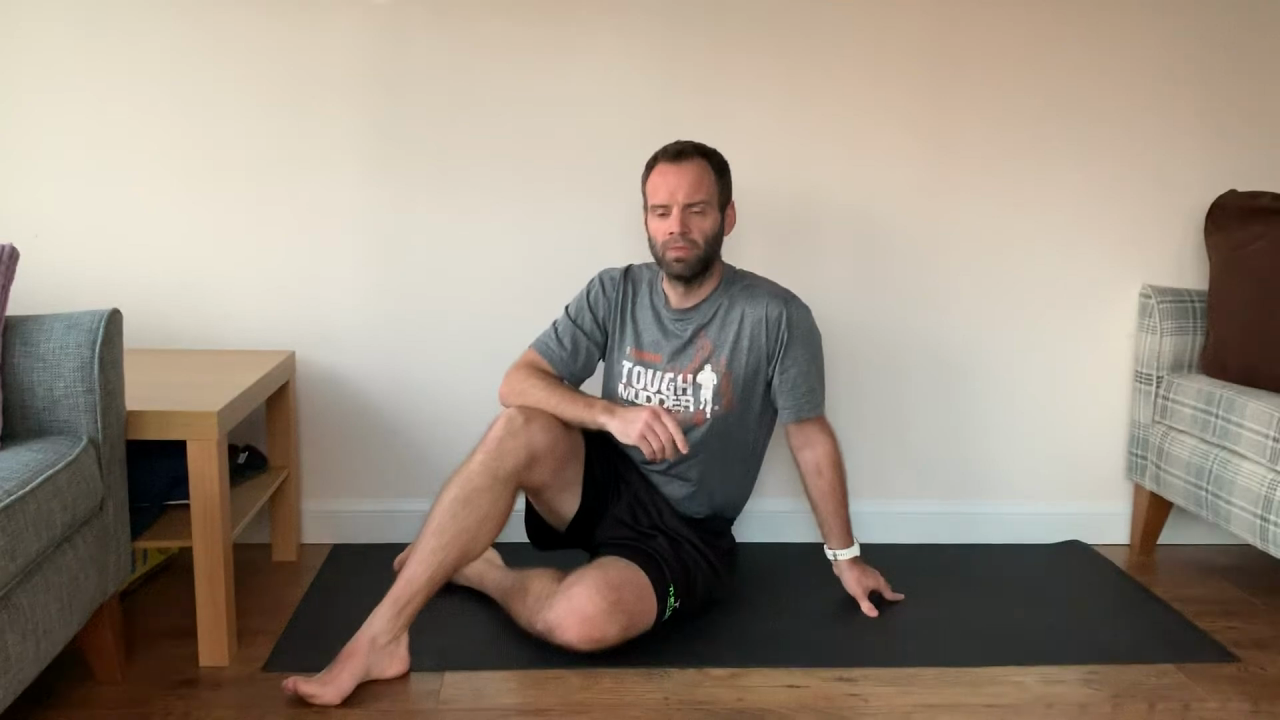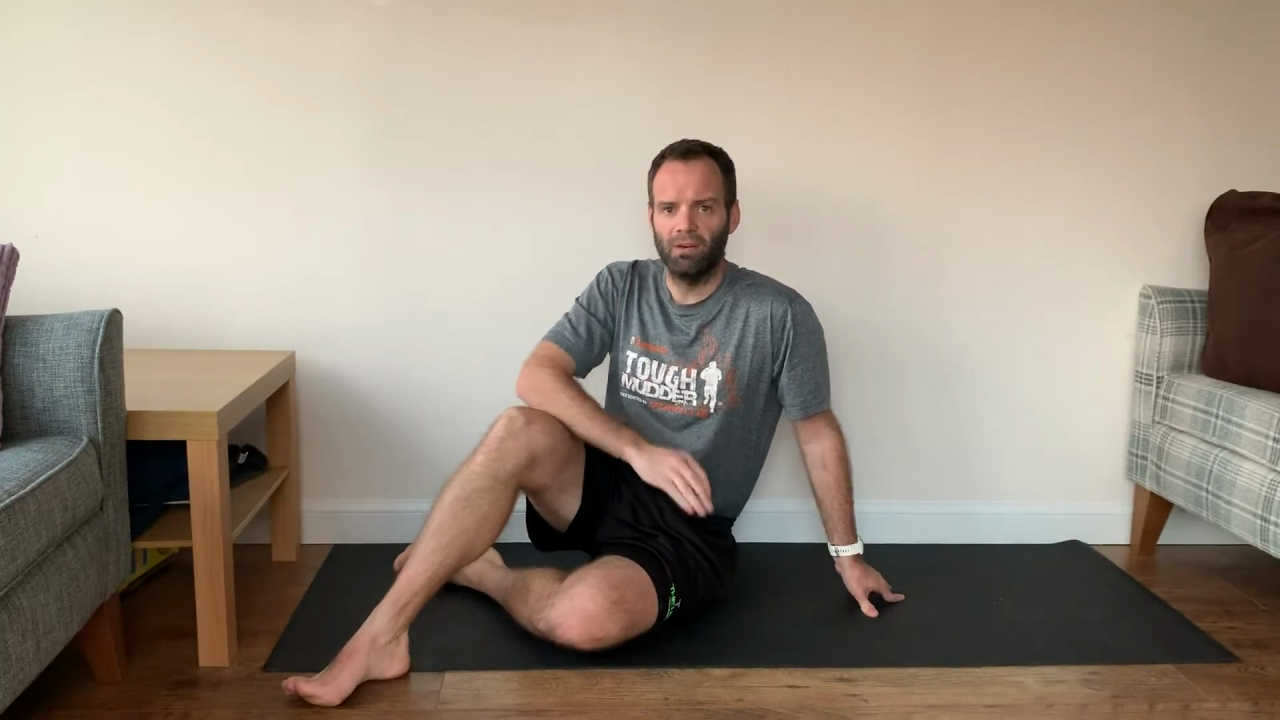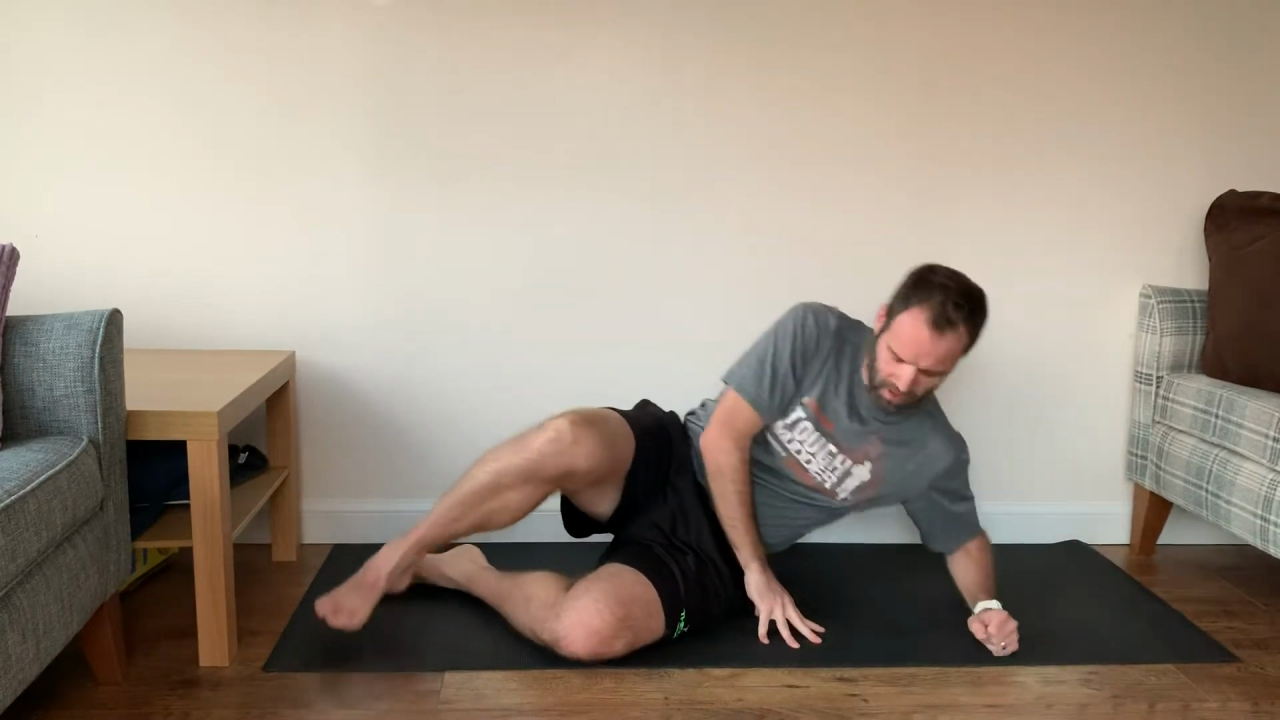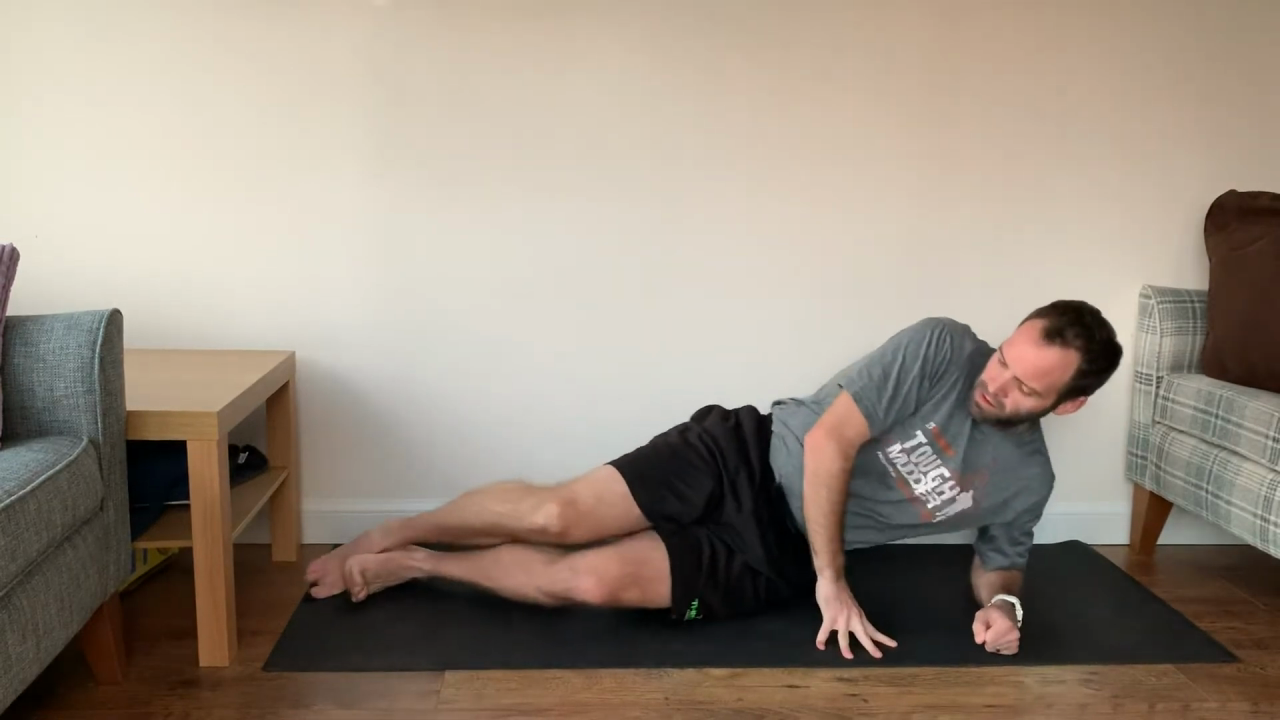
dt=1s
person 1, frame 1
left shoulder: (775, 317)
right shoulder: (613, 293)
left elbow: (810, 437)
right elbow: (517, 383)
left wrist: (844, 556)
right wrist: (611, 414)
left hip: (684, 533)
right hip: (604, 485)
left knee: (582, 622)
right knee: (519, 429)
left ankle: (478, 569)
right ankle: (381, 636)
person 1, frame 2
left shoulder: (779, 314)
right shoulder: (619, 287)
left elbow: (818, 432)
right elbow: (537, 377)
left wrist: (847, 554)
right wrist: (637, 449)
left hip: (686, 534)
right hip: (607, 484)
left knee: (582, 619)
right knee: (519, 431)
left ankle: (478, 571)
right ankle: (381, 636)
person 1, frame 3
left shoulder: (934, 450)
right shoulder: (811, 331)
left elbow: (962, 541)
right elbow: (722, 440)
left wrist: (986, 605)
right wrist: (758, 573)
left hip: (705, 547)
right hip: (668, 462)
left knee: (586, 632)
right knee: (570, 439)
left ankle: (460, 568)
right ankle: (398, 557)
person 1, frame 4
left shoulder: (1026, 477)
right shoulder: (940, 346)
left elbow: (1000, 561)
right elbow: (828, 442)
left wrist: (1002, 604)
right wrist: (834, 582)
left hip: (772, 552)
right hip: (745, 457)
left knee: (595, 578)
right knee: (555, 516)
left ankle: (414, 566)
right ankle: (387, 535)
